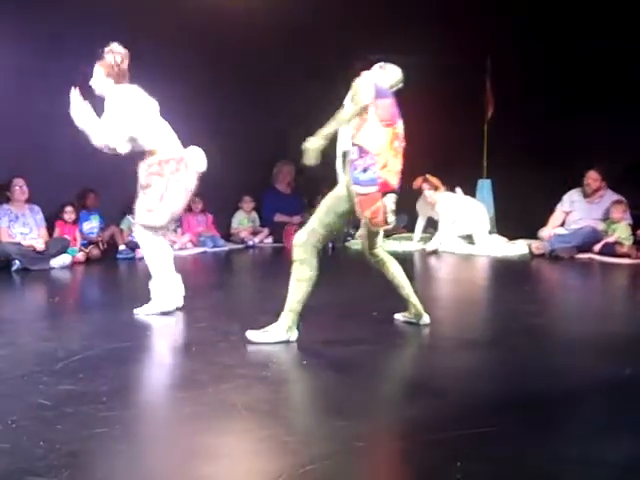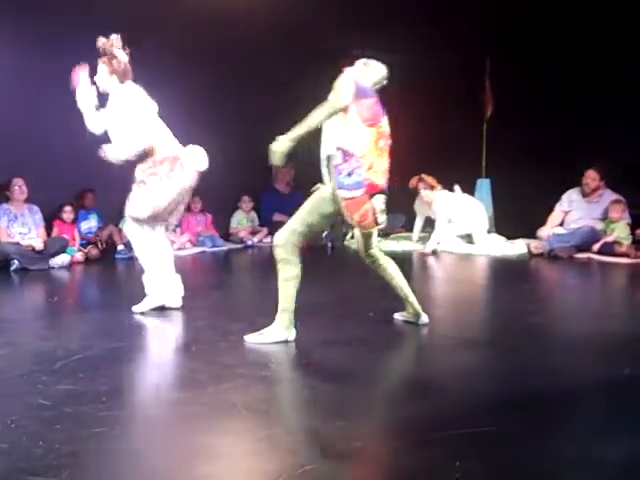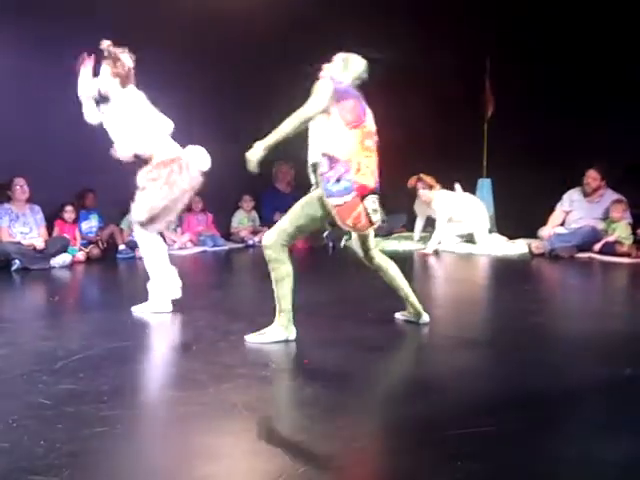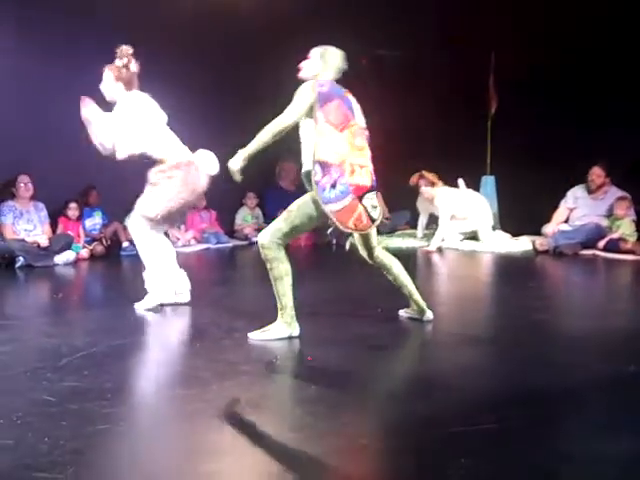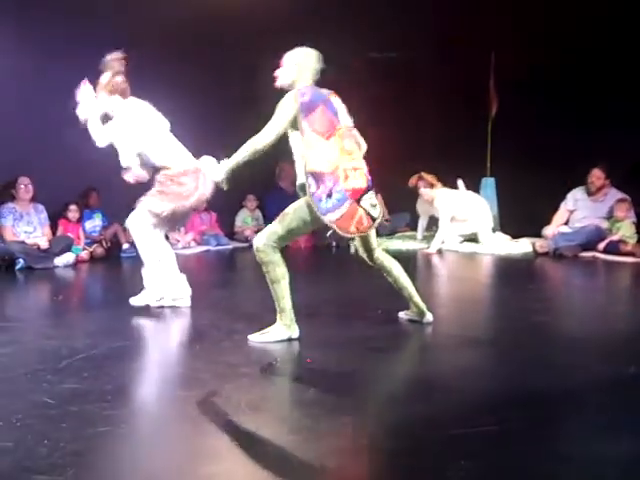
dt=0.1s
person 1, frame 1
left shoulder: (365, 84)
right shoulder: (390, 110)
left elbow: (362, 103)
left wrist: (321, 137)
left hip: (360, 178)
right hip: (381, 185)
left knee: (306, 241)
right knee: (373, 251)
left ankle: (287, 324)
right ankle: (416, 310)
person 1, frame 2
left shoulder: (348, 82)
right shoulder: (375, 108)
left elbow: (337, 103)
left wrist: (289, 138)
left hip: (348, 179)
right hip: (370, 185)
left knee: (287, 240)
right knee: (369, 251)
left ankle: (284, 325)
right ankle: (415, 310)
person 1, frame 3
left shoulder: (329, 86)
right shoulder: (359, 102)
left elbow: (307, 112)
left wrist: (263, 145)
left hip: (337, 185)
right hip: (361, 186)
left knee: (274, 240)
right knee: (368, 253)
left ankle: (284, 324)
right ankle: (415, 310)
person 1, frame 4
left shoulder: (313, 88)
right shoulder: (346, 97)
left elbow: (285, 121)
left wrist: (243, 155)
left knee: (270, 239)
right knee: (371, 251)
left ankle: (286, 321)
right ankle: (419, 306)
person 1, frame 5
left shoulder: (296, 98)
right shoulder: (329, 99)
left elbow: (263, 140)
right elbow: (358, 142)
left wrist: (226, 165)
left knee: (265, 243)
right knee: (372, 252)
left ankle: (286, 323)
right ankle: (419, 308)
person 2, frame 1
left shoulder: (122, 98)
right shoulder: (118, 100)
left elbow: (103, 139)
left wrist: (81, 113)
left hip: (168, 167)
right hip: (162, 168)
left knee: (146, 231)
right knee: (152, 232)
left ankle: (165, 295)
right ankle: (171, 293)
person 2, frame 2
left shoulder: (125, 97)
right shoulder: (119, 98)
left elbow: (145, 136)
right elbow: (97, 126)
left wrist: (119, 152)
right wrist: (83, 91)
left hip: (167, 166)
right hip: (163, 166)
left knee: (136, 226)
right knee: (152, 229)
left ankle: (159, 289)
right ankle: (170, 292)
person 2, frame 3
left shoulder: (125, 102)
right shoulder: (120, 103)
left elbow: (164, 127)
right elbow: (93, 116)
left wrist: (127, 150)
right wrist: (85, 77)
left hip: (168, 168)
right hip: (172, 167)
left knee: (142, 230)
right knee: (148, 230)
left ankle: (160, 297)
right ankle: (168, 287)
person 2, frame 4
left shoulder: (133, 105)
right shoulder: (125, 107)
left hip: (177, 171)
right hip: (175, 170)
left knee: (138, 224)
right knee: (152, 229)
left ankle: (159, 288)
right ankle: (177, 288)
person 2, frame 5
left shoulder: (129, 115)
right shoulder: (132, 110)
left hip: (183, 176)
right hip: (178, 174)
left knee: (139, 221)
right knee: (153, 230)
left ankle: (156, 286)
right ankle: (178, 290)
